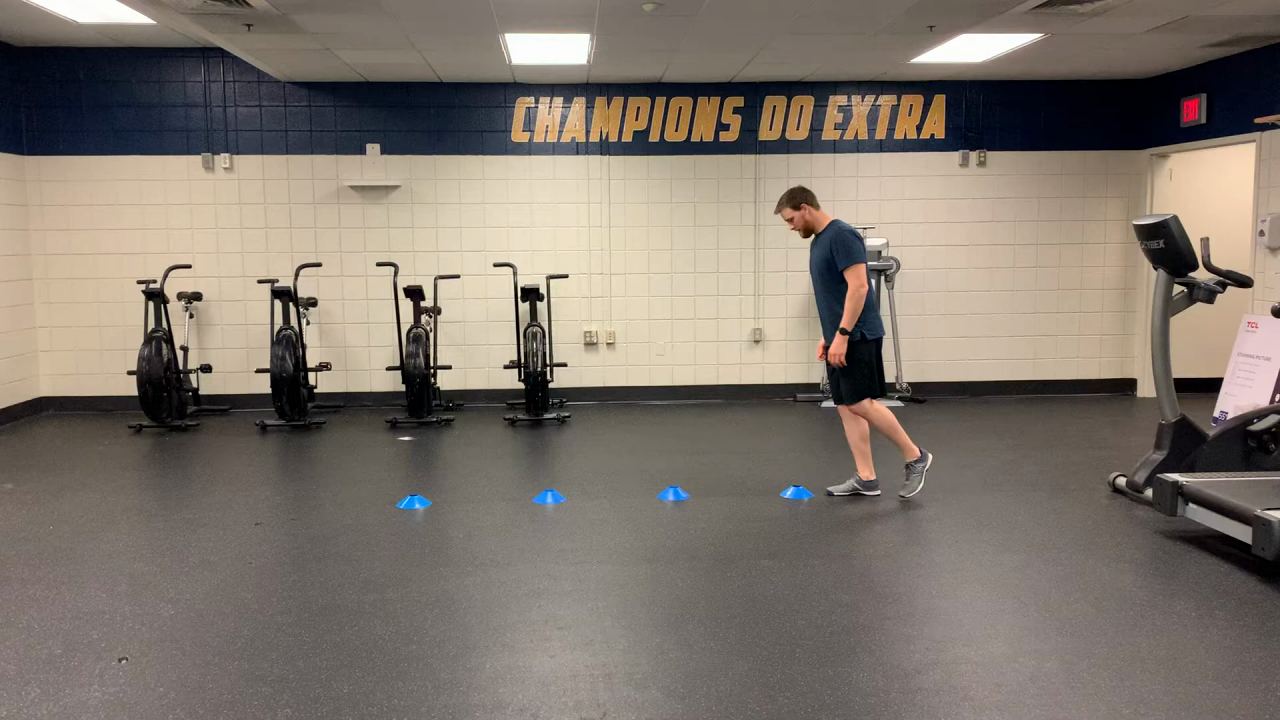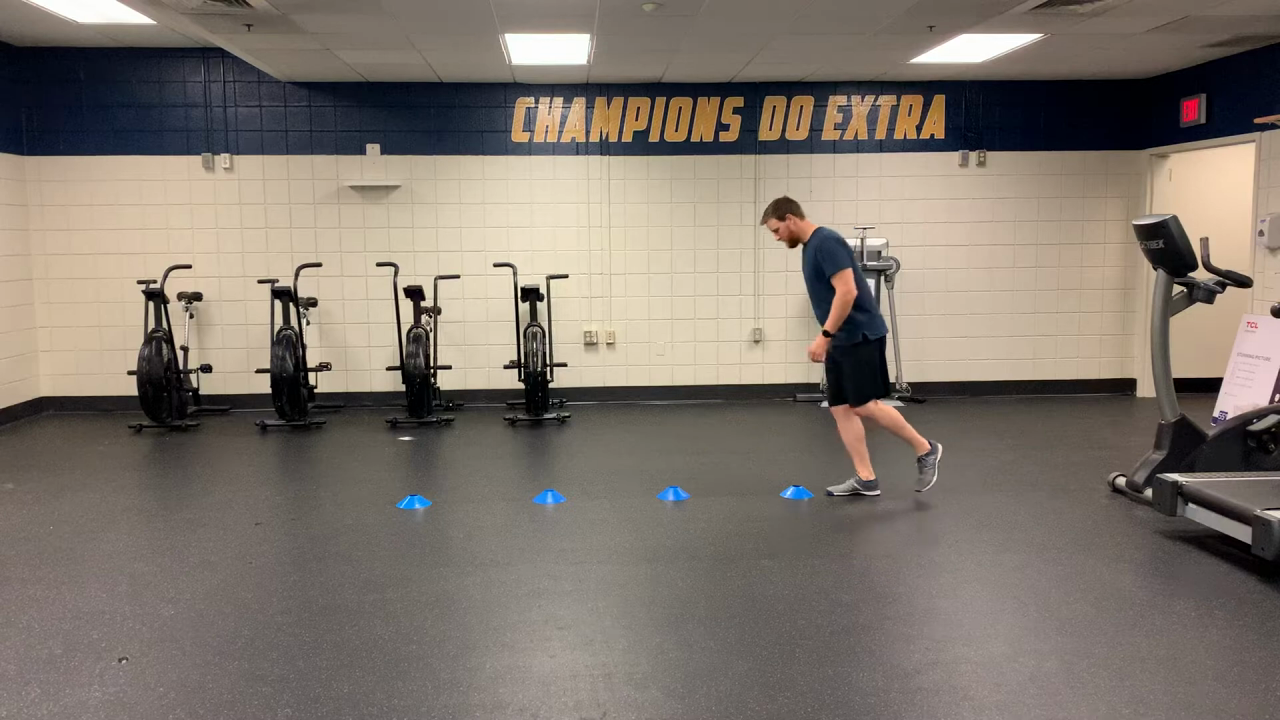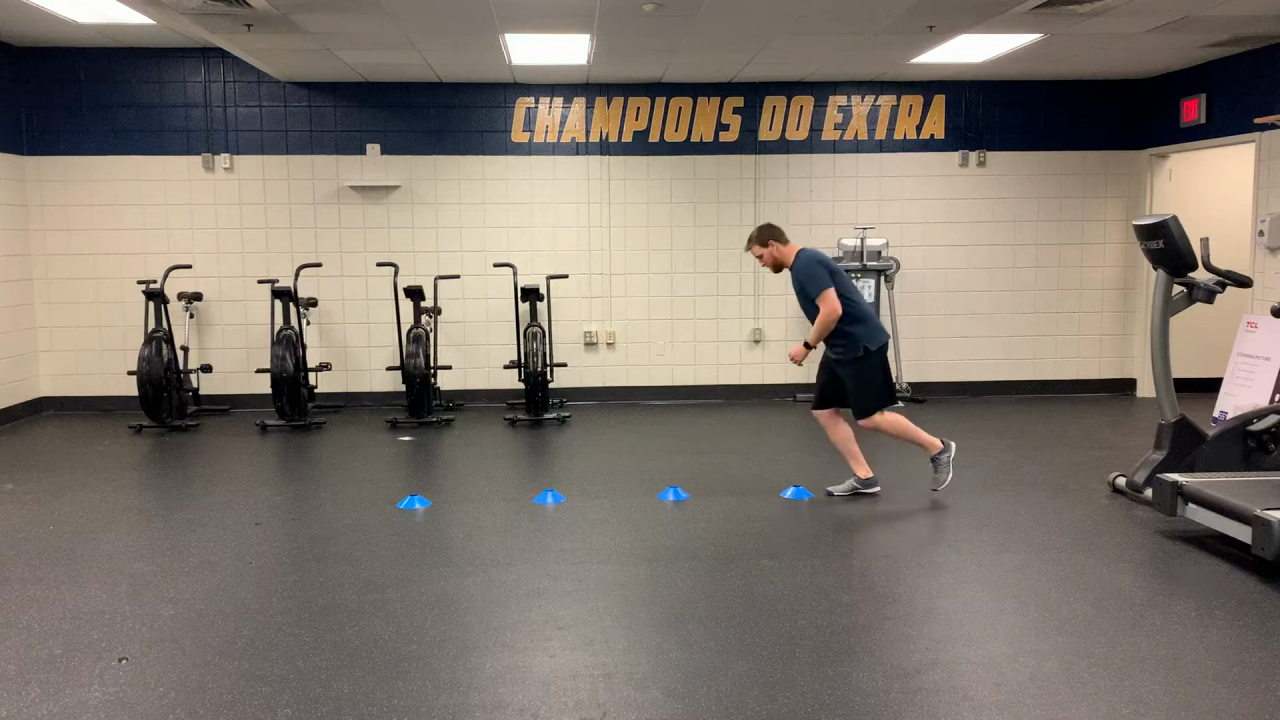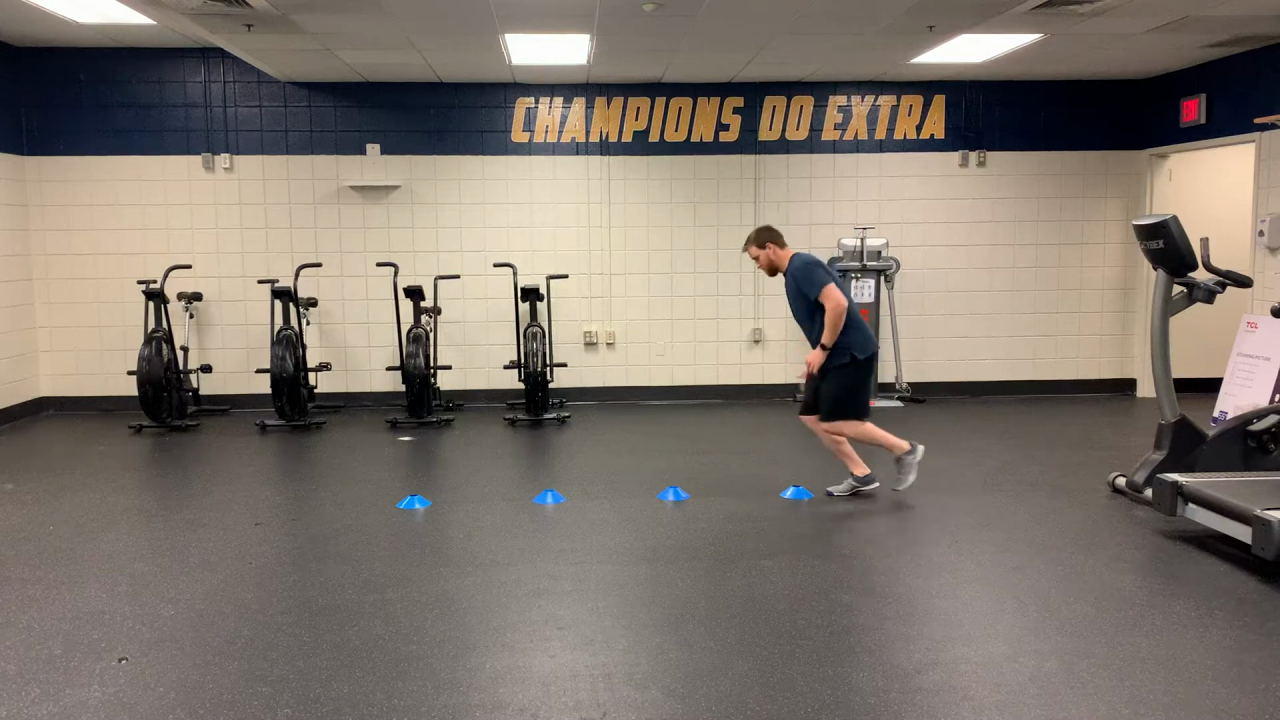
dt=0.2s
person 1, frame 1
left shoulder: (841, 235)
right shoulder: (820, 240)
left elbow: (859, 286)
left wrist: (843, 335)
right wrist: (827, 338)
left hip: (856, 336)
right hip: (839, 338)
left knee: (860, 404)
right knee: (846, 407)
left ankle: (916, 457)
right ankle: (866, 479)
person 1, frame 2
left shoulder: (825, 242)
right shoulder: (811, 247)
left elbow: (848, 292)
left wrist: (824, 336)
right wrist: (830, 339)
left hip: (861, 335)
right hip: (842, 339)
left knee: (864, 406)
right knee: (841, 408)
left ankle: (926, 451)
right ankle: (865, 478)
person 1, frame 3
left shoulder: (806, 264)
right shoulder: (804, 264)
left elbow: (832, 311)
left wrist: (806, 346)
left hip: (861, 346)
right hip: (842, 349)
left knee: (869, 416)
right knee: (824, 411)
left ankle: (938, 449)
right ankle: (863, 477)
person 1, frame 4
left shoulder: (803, 268)
right shoulder: (793, 275)
left elbow: (838, 304)
left wrist: (821, 350)
right wrist: (819, 354)
left hip: (850, 353)
right hip: (836, 355)
left knee: (834, 422)
right knee: (812, 418)
left ankle: (906, 450)
right ankle: (861, 476)
